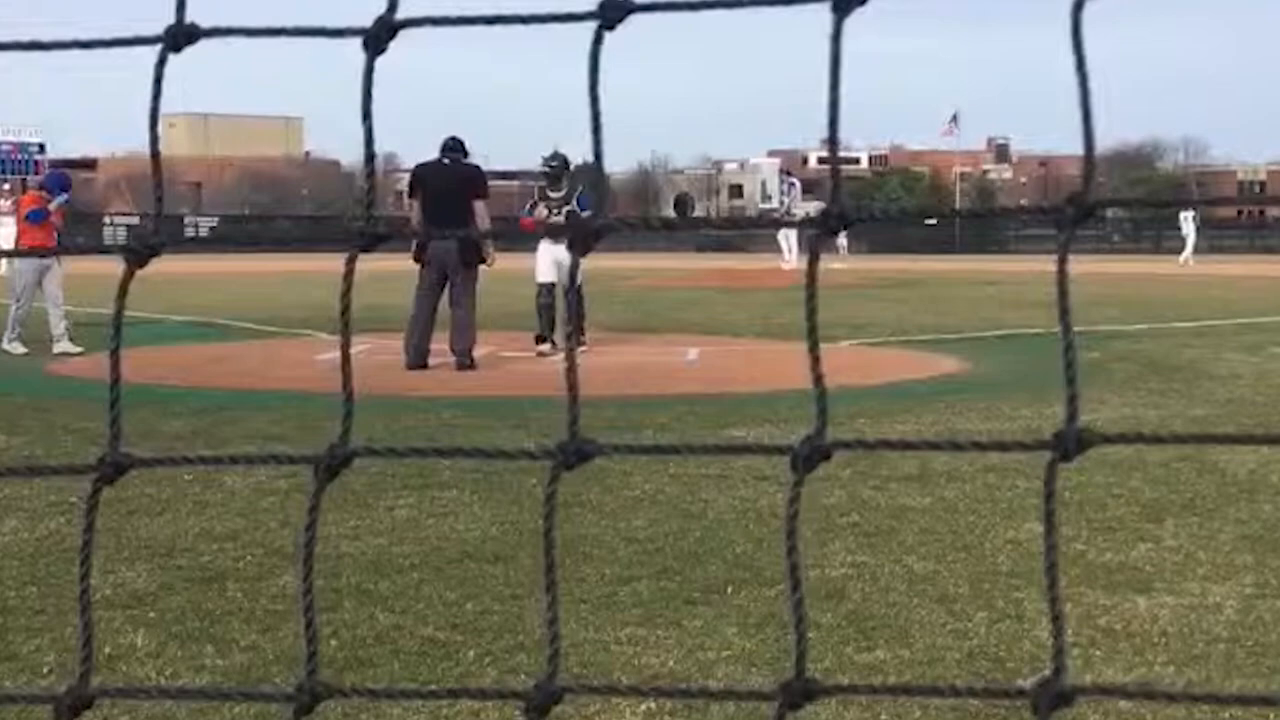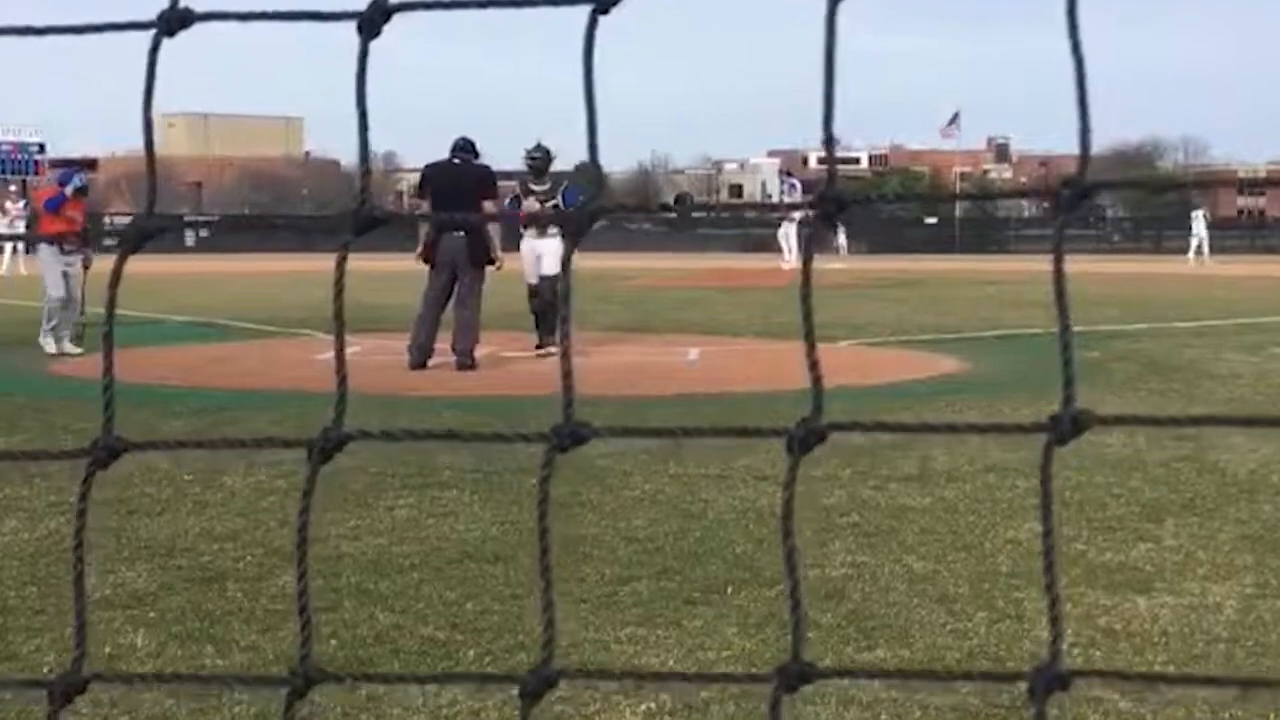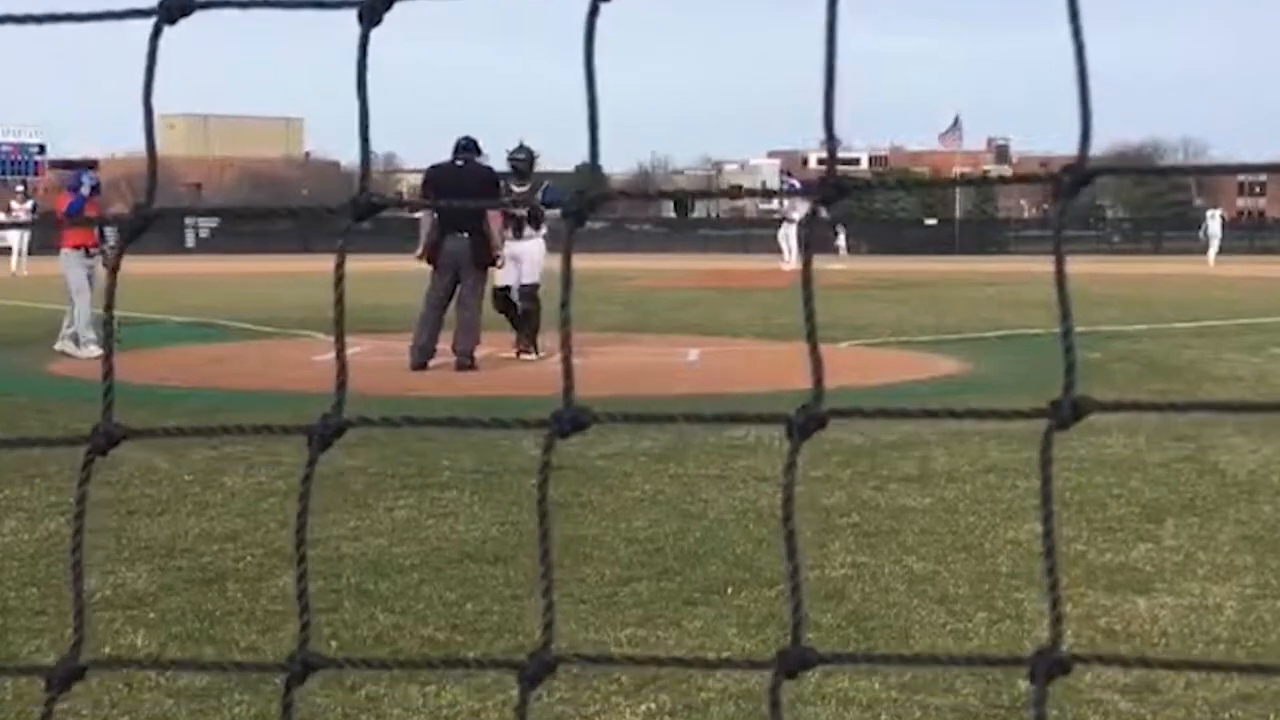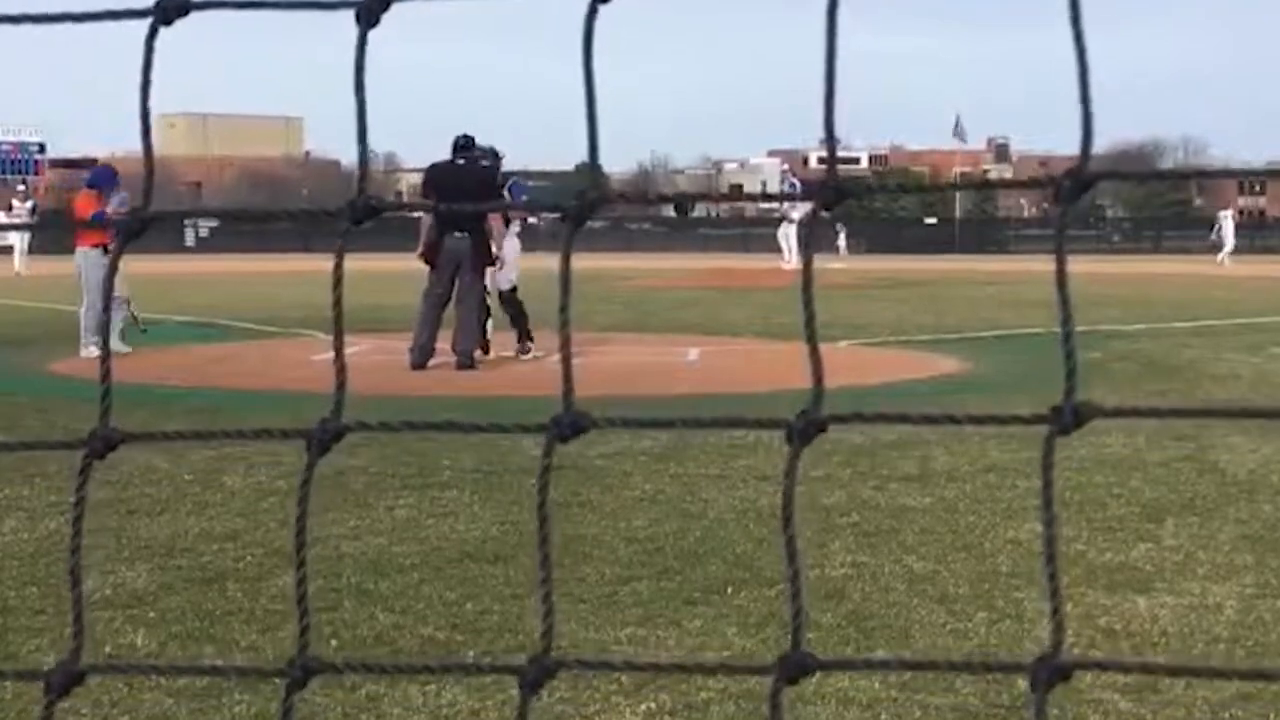
dt=0.4s
person 1, frame 1
left shoulder: (420, 172)
right shoulder: (472, 172)
left elbow: (416, 211)
right elbow: (480, 212)
left wrist: (418, 241)
right wrist: (488, 245)
left hip: (431, 244)
right hip: (462, 244)
left knee: (424, 301)
right knee: (463, 303)
left ankle: (415, 356)
right ankle: (463, 357)
person 1, frame 2
left shoulder: (431, 171)
right shoulder: (483, 172)
left elbow: (425, 210)
right elbow: (489, 212)
left wrist: (422, 243)
right wrist: (496, 248)
left hip: (441, 243)
right hip: (471, 244)
left knee: (432, 300)
right knee: (468, 302)
left ankle: (418, 355)
right ankle: (464, 356)
person 1, frame 3
left shoulder: (434, 173)
right shoulder: (486, 174)
left elbow: (428, 212)
right elbow: (493, 214)
left wrist: (423, 245)
right wrist: (498, 248)
left hip: (445, 244)
right hip: (474, 245)
left knee: (434, 301)
right knee: (470, 303)
left ankle: (419, 356)
right ankle: (464, 356)
person 1, frame 4
left shoulder: (435, 171)
right shoulder: (486, 173)
left elbow: (428, 211)
right elbow: (494, 214)
left wrist: (423, 244)
right wrist: (498, 247)
left hip: (443, 243)
right hip: (473, 244)
left knee: (433, 300)
right knee: (469, 302)
left ankle: (419, 354)
right ankle: (465, 356)
person 2, frame 1
left shoulder: (577, 193)
right shoulder: (539, 194)
left elbow: (591, 217)
right elbow: (525, 222)
left wrist: (563, 219)
right wrist: (538, 219)
left hip: (569, 246)
right hip: (546, 247)
left knee: (573, 292)
right knee: (544, 291)
left ankle: (578, 336)
right ankle: (546, 339)
person 2, frame 2
left shoulder: (562, 187)
right shoulder: (520, 188)
left wrist: (553, 214)
right wrist: (526, 212)
left hip: (552, 241)
right hip: (529, 243)
left knee: (548, 285)
right knee: (535, 291)
left ankle: (550, 338)
right ankle: (546, 337)
person 2, frame 3
left shoulder: (543, 188)
right shoulder: (502, 189)
left wrist: (528, 210)
right wrist: (502, 211)
left hip: (532, 244)
right hip: (508, 245)
left knee: (529, 293)
right knee: (500, 293)
left ankle: (530, 344)
right ankle: (523, 331)
person 2, frame 4
left shoulder: (512, 185)
left elbow: (524, 210)
left hip: (506, 244)
left knee: (507, 295)
left ankle: (525, 340)
right ankle: (482, 344)
person 3, frame 1
left shoulder: (57, 206)
right shoulder: (29, 199)
right elbow: (36, 217)
left wrist: (58, 255)
right wrist: (57, 202)
left hip: (50, 258)
right hip: (28, 256)
left knee: (56, 300)
right knee: (23, 302)
left ankle: (61, 341)
right ankle: (11, 340)
person 3, frame 2
left shoulder: (79, 202)
right shoulder: (47, 193)
right elbow: (52, 205)
left wrist: (87, 252)
right wrist: (71, 187)
left hip: (73, 254)
right hip: (50, 252)
left knee: (73, 299)
right knee: (56, 295)
left ankle: (65, 340)
right ankle: (47, 335)
person 3, frame 3
left shoulder: (92, 202)
right shoulder: (64, 200)
left elbow: (97, 228)
right elbow: (74, 209)
right wrist: (86, 186)
left hip: (90, 256)
right hip: (72, 256)
left knee: (79, 301)
right knee: (83, 300)
left ankle: (66, 340)
right ankle: (88, 345)
person 3, frame 4
left shoulder: (102, 199)
right shoulder: (83, 199)
right elbow: (94, 222)
right wrist: (113, 206)
left hip: (105, 254)
right hip: (88, 255)
left knee: (118, 297)
right knee: (93, 302)
left ankle: (113, 340)
right ankle: (89, 344)
